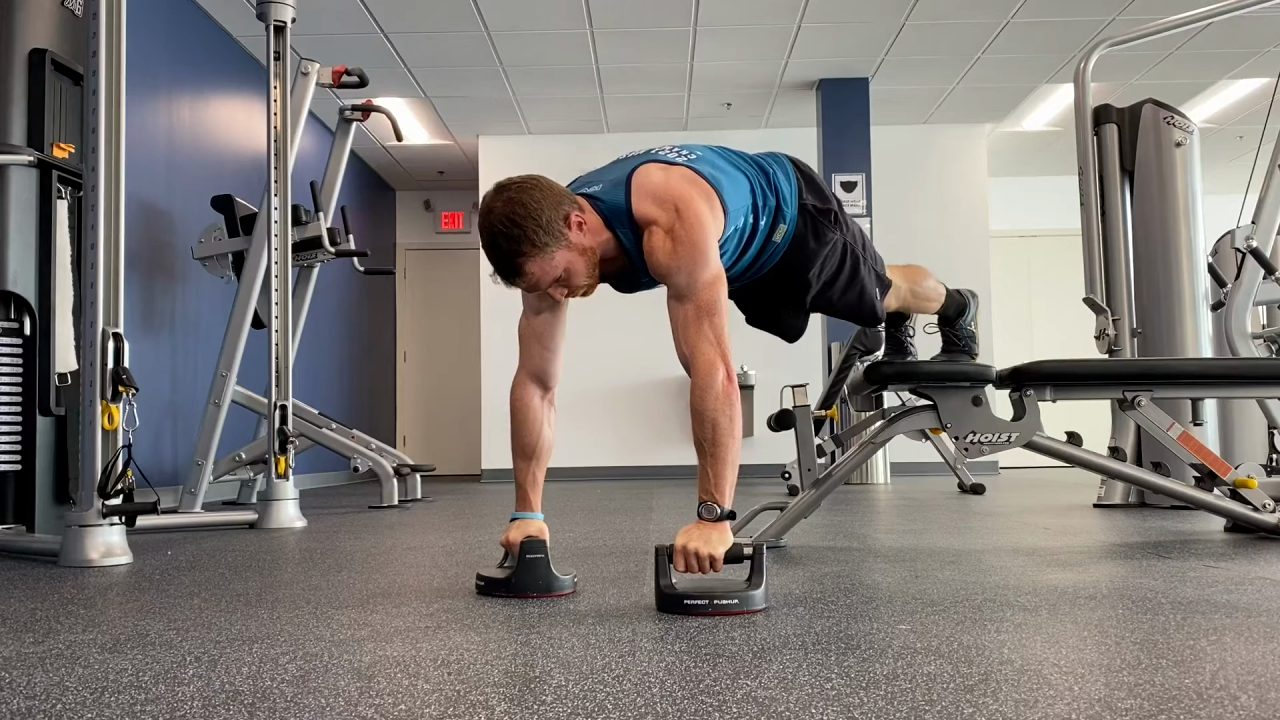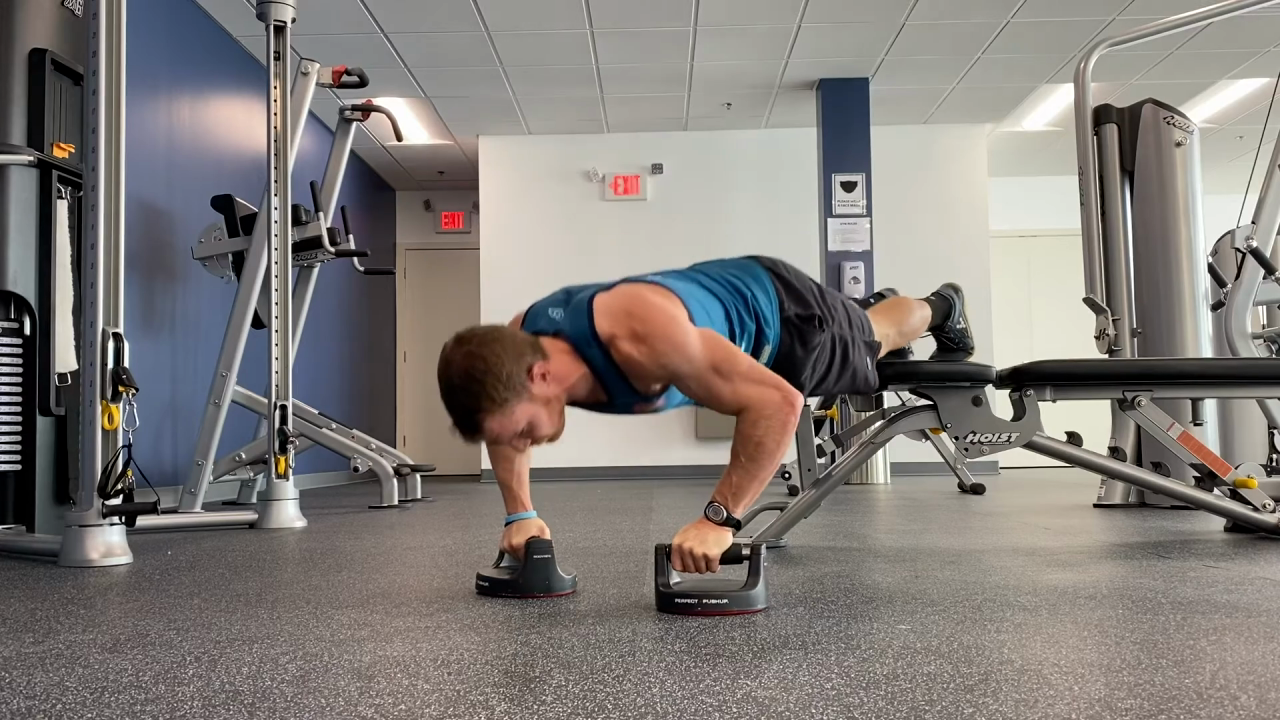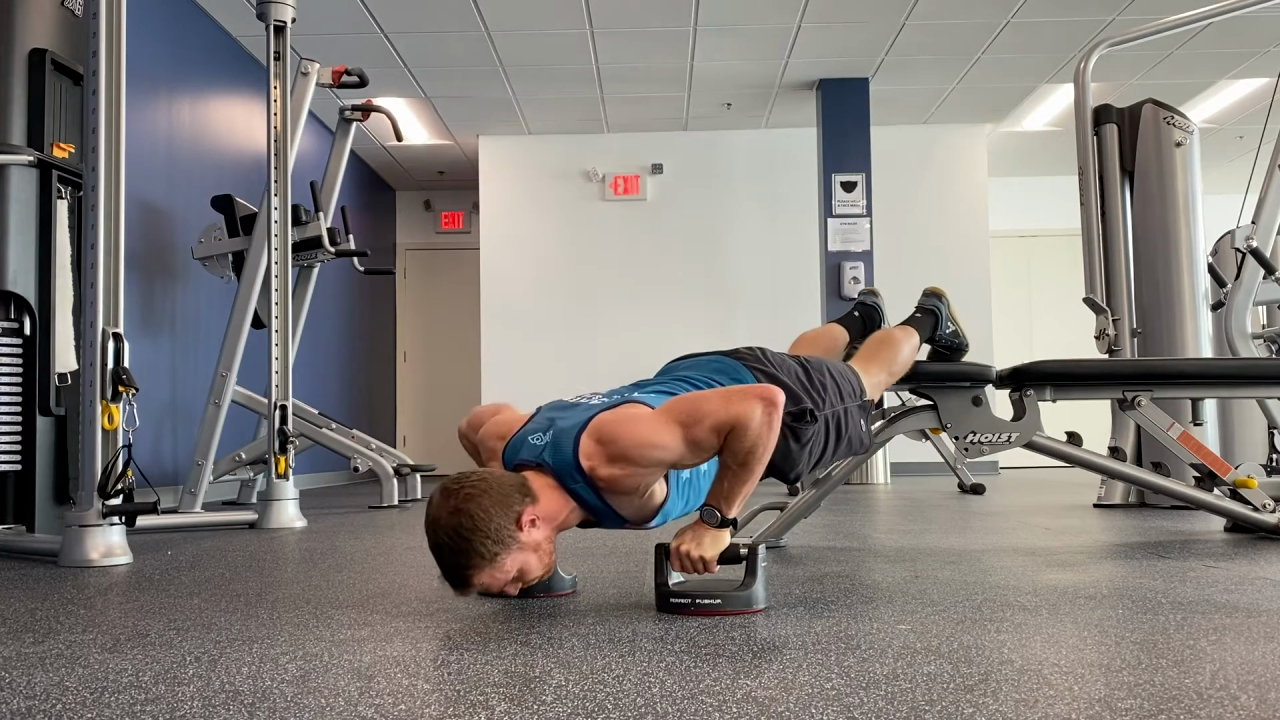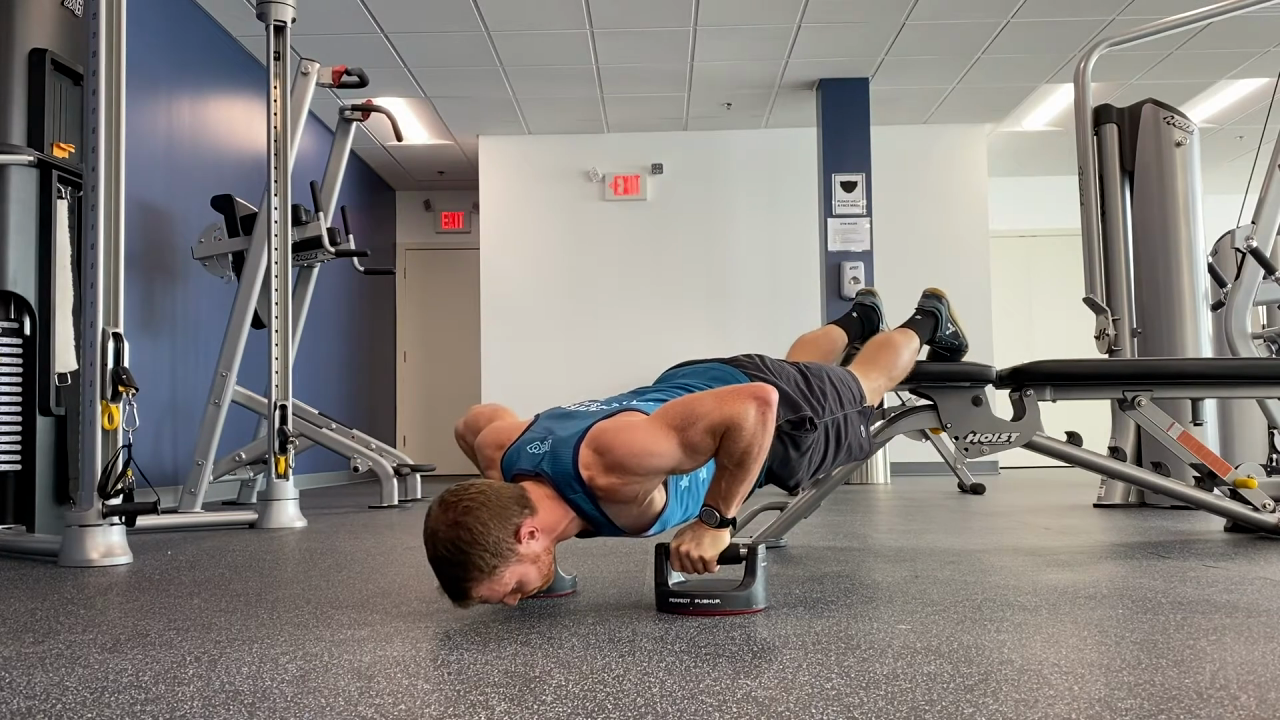
dt=0.7s
person 1, frame 1
left shoulder: (671, 221)
right shoulder: (549, 240)
left elbow: (712, 372)
right elbow: (535, 381)
left wrist: (714, 515)
right wrist: (527, 511)
left hip: (794, 215)
right hip: (747, 250)
left knee: (883, 290)
left ankle: (956, 310)
right ankle: (897, 325)
person 1, frame 2
left shoulder: (639, 337)
right shoulder: (518, 347)
left elbow: (778, 403)
right elbow: (500, 426)
left wrist: (718, 518)
right wrist: (520, 514)
left hip: (775, 310)
right hip: (722, 314)
left knee: (874, 339)
left ankle: (943, 308)
right ankle: (872, 302)
person 1, frame 3
left shoulder: (613, 456)
right shoulder: (503, 449)
left elbow: (764, 406)
right elbow: (475, 421)
left wrist: (715, 522)
left hip: (767, 399)
right hip: (692, 383)
left knee: (862, 381)
right knee: (802, 362)
left ankle: (928, 319)
right ankle: (860, 317)
person 1, frame 4
left shoulder: (611, 465)
right shoulder: (502, 455)
left elbow: (757, 404)
right elbow: (474, 420)
left wrist: (714, 521)
right wrist: (501, 507)
left hip: (773, 412)
right hip: (690, 387)
left knee: (862, 386)
right knee: (801, 366)
left ankle: (929, 319)
right ankle: (859, 318)
